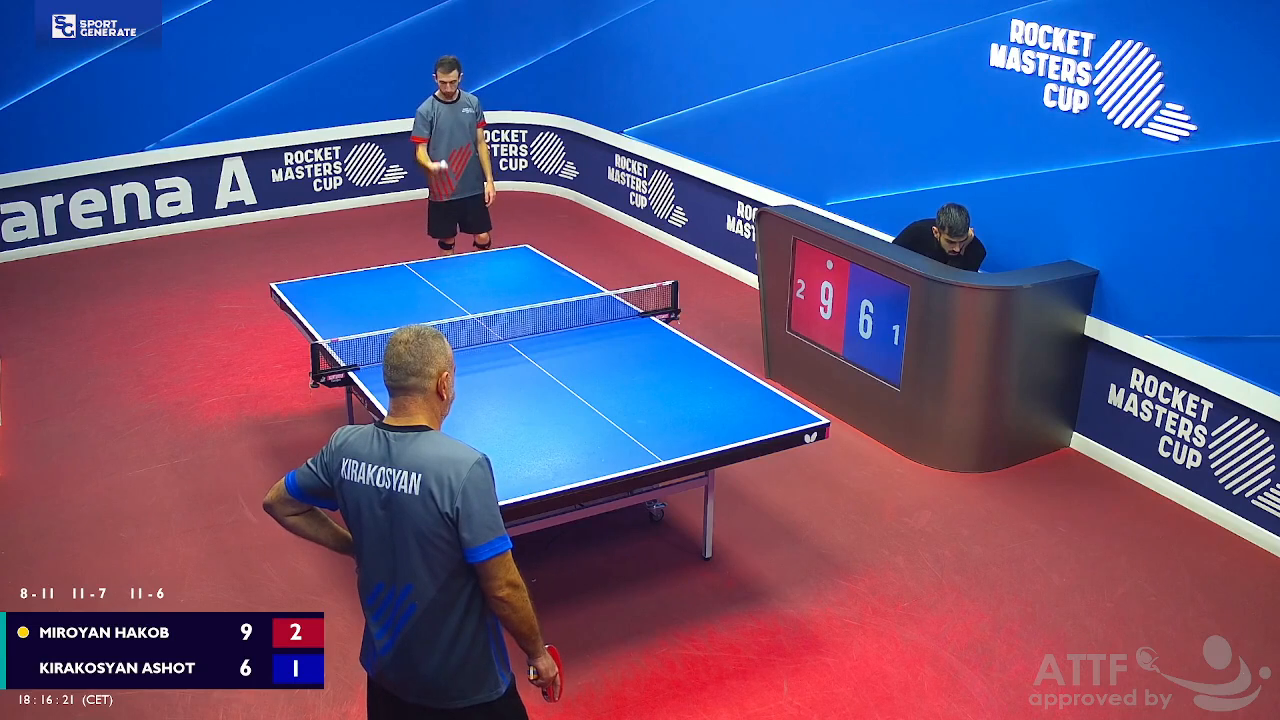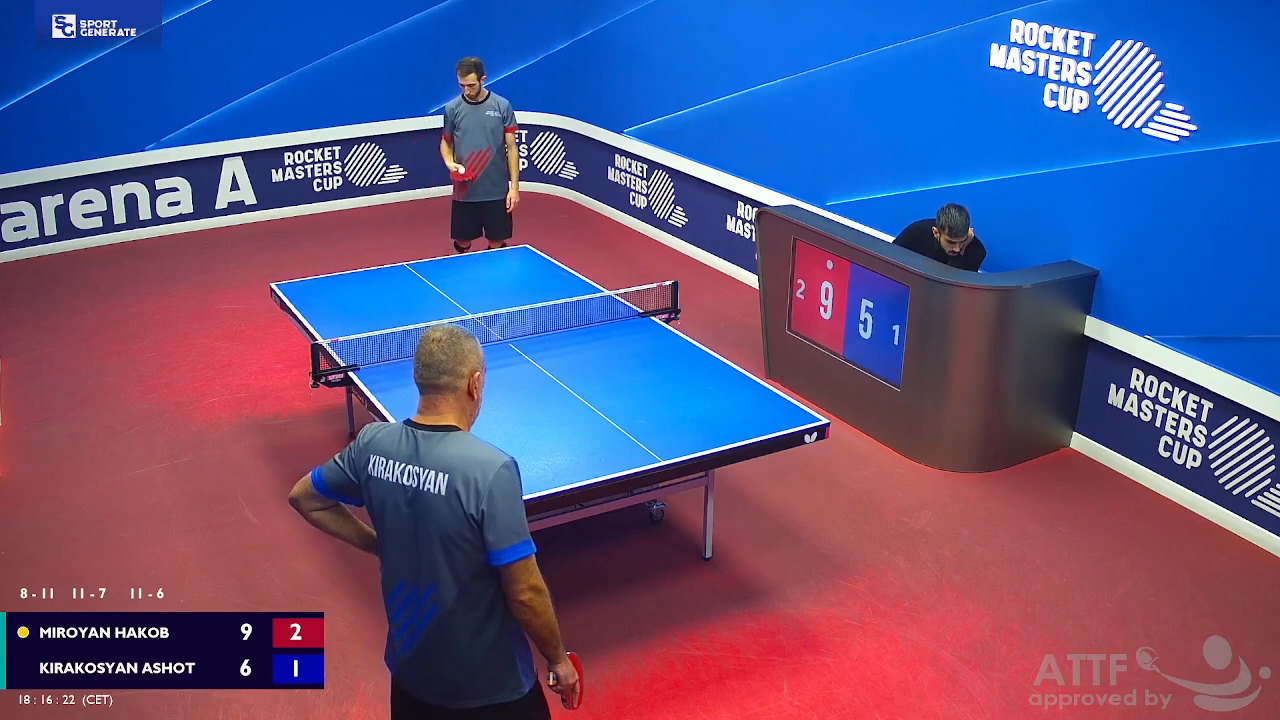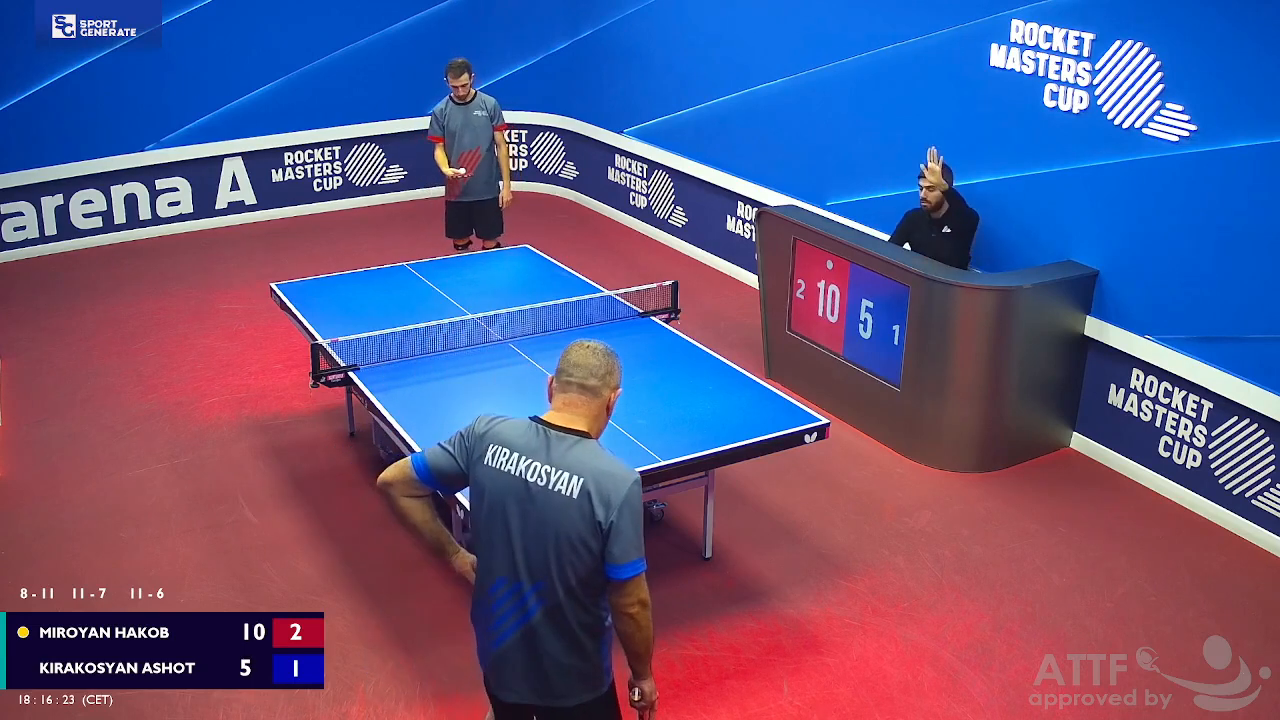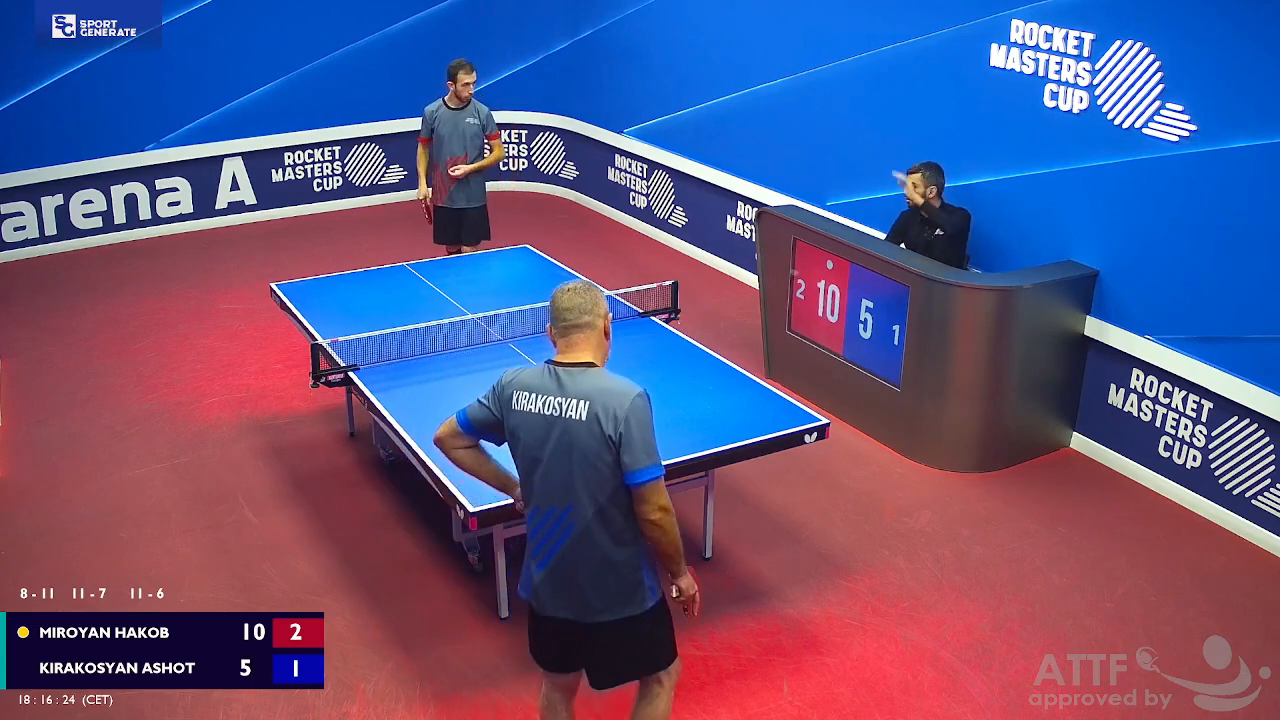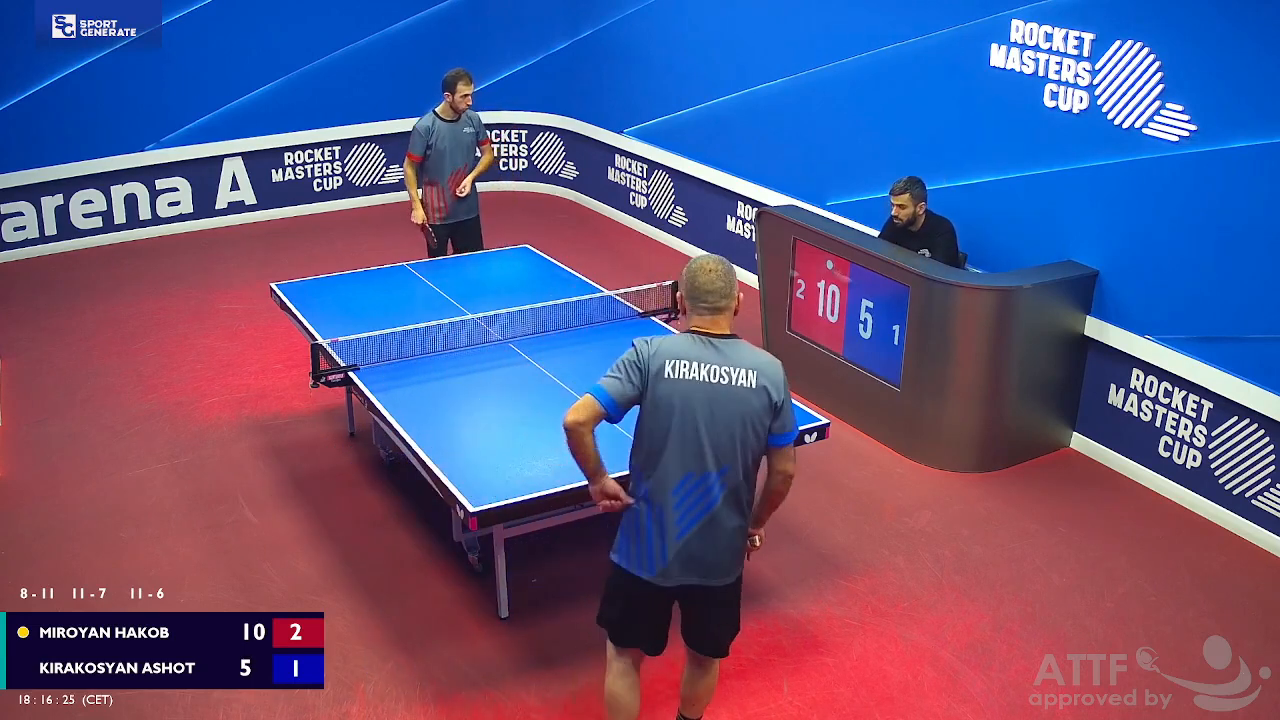
dt=1s
person 1, frame 1
left shoulder: (345, 446)
right shoulder: (463, 467)
left elbow: (279, 504)
right elbow: (502, 589)
right wrist: (538, 653)
left hip: (385, 668)
right hip: (466, 685)
person 1, frame 2
left shoulder: (373, 443)
right shoulder: (490, 470)
left elbow: (305, 498)
right elbow: (525, 592)
right wrist: (557, 658)
left hip: (410, 667)
right hip: (491, 685)
person 1, frame 3
left shoulder: (486, 434)
right shoulder: (617, 483)
left elbow: (394, 482)
right elbow: (630, 604)
left wrist: (453, 554)
right wrist: (643, 674)
left hip: (497, 649)
right hip: (573, 674)
person 1, frame 4
left shoulder: (514, 386)
right shoulder: (625, 399)
left elbow: (448, 438)
right elbow: (653, 511)
right wrist: (679, 572)
left hip: (547, 582)
right hip: (621, 589)
right knee: (660, 677)
person 1, frame 5
left shoulder: (649, 354)
right shoulder: (769, 371)
left elbow: (576, 421)
right elbow: (783, 471)
left wrist: (598, 481)
right wrist: (755, 525)
left hip: (645, 549)
right hip: (719, 553)
left knee: (623, 658)
right knee: (705, 658)
person 2, frame 1
left shoulder: (473, 103)
right shoulder: (425, 110)
left elbow: (481, 143)
right elbow: (420, 150)
left wrist: (489, 180)
right wrist: (430, 166)
left hip: (473, 188)
right hip: (442, 191)
left knee: (483, 239)
right knee: (447, 242)
person 2, frame 2
left shoulder: (502, 106)
right shoulder: (452, 108)
left elbow: (511, 148)
right elbow: (445, 143)
left wrist: (514, 186)
right wrist: (450, 163)
left hip: (496, 192)
right hip: (464, 193)
left knee: (497, 246)
right knee: (462, 246)
person 2, frame 3
left shoulder: (490, 105)
right shoulder: (440, 111)
left elbow: (501, 146)
right elbow: (439, 148)
left wrist: (506, 185)
right wrist: (446, 170)
left hip: (487, 191)
right hip: (456, 193)
left knee: (490, 245)
right knee: (460, 245)
person 2, frame 4
left shoulder: (482, 112)
right shoulder: (431, 112)
left elbow: (499, 152)
right elbow: (423, 148)
left wrist: (470, 168)
right wrist: (422, 181)
left hip: (473, 198)
right hip: (443, 198)
left knee: (469, 251)
right knee: (452, 250)
person 2, frame 5
left shoulder: (473, 120)
right shoulder: (424, 127)
left elbow: (488, 153)
right elbow: (410, 168)
left wrist: (471, 178)
right wrist: (416, 206)
left hip: (468, 210)
right hip: (436, 213)
